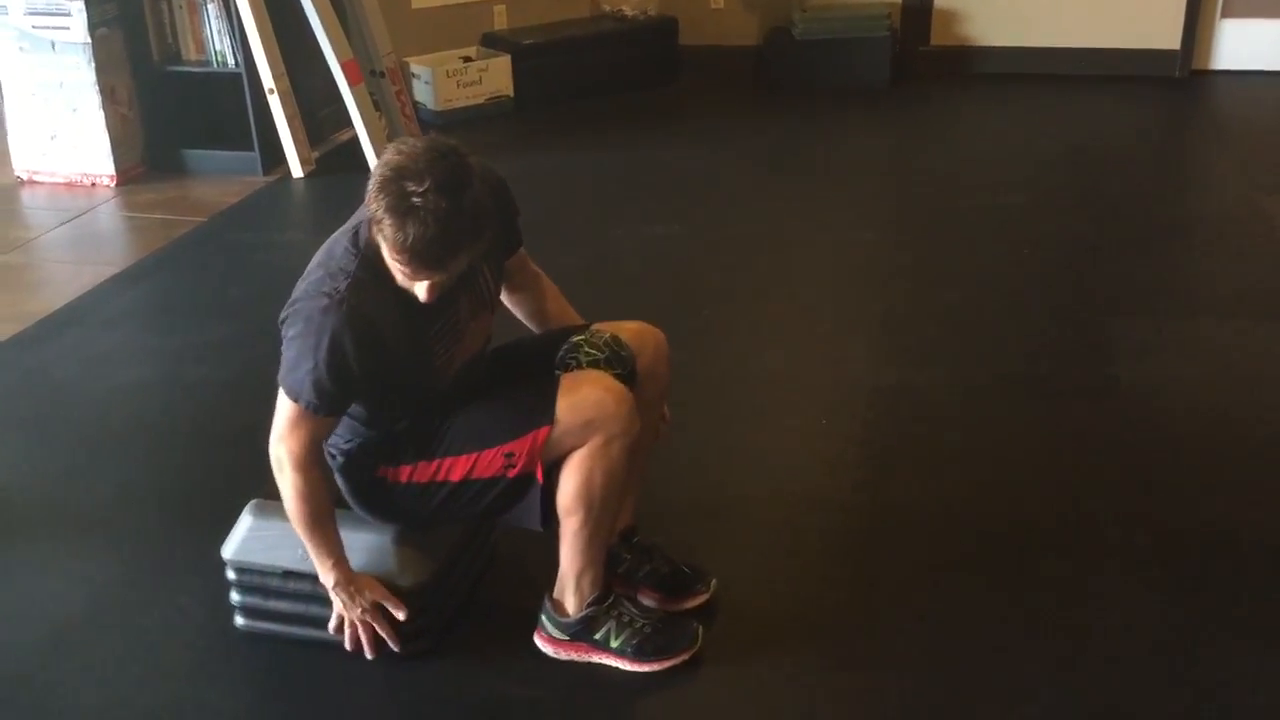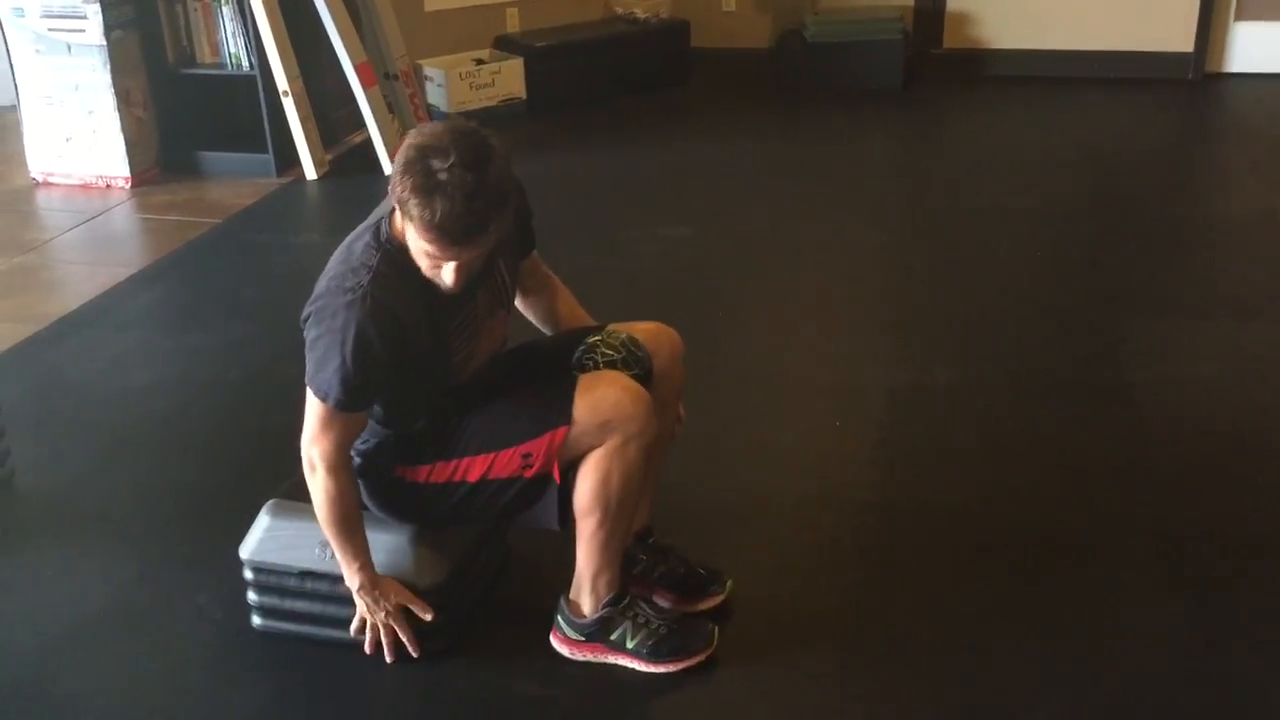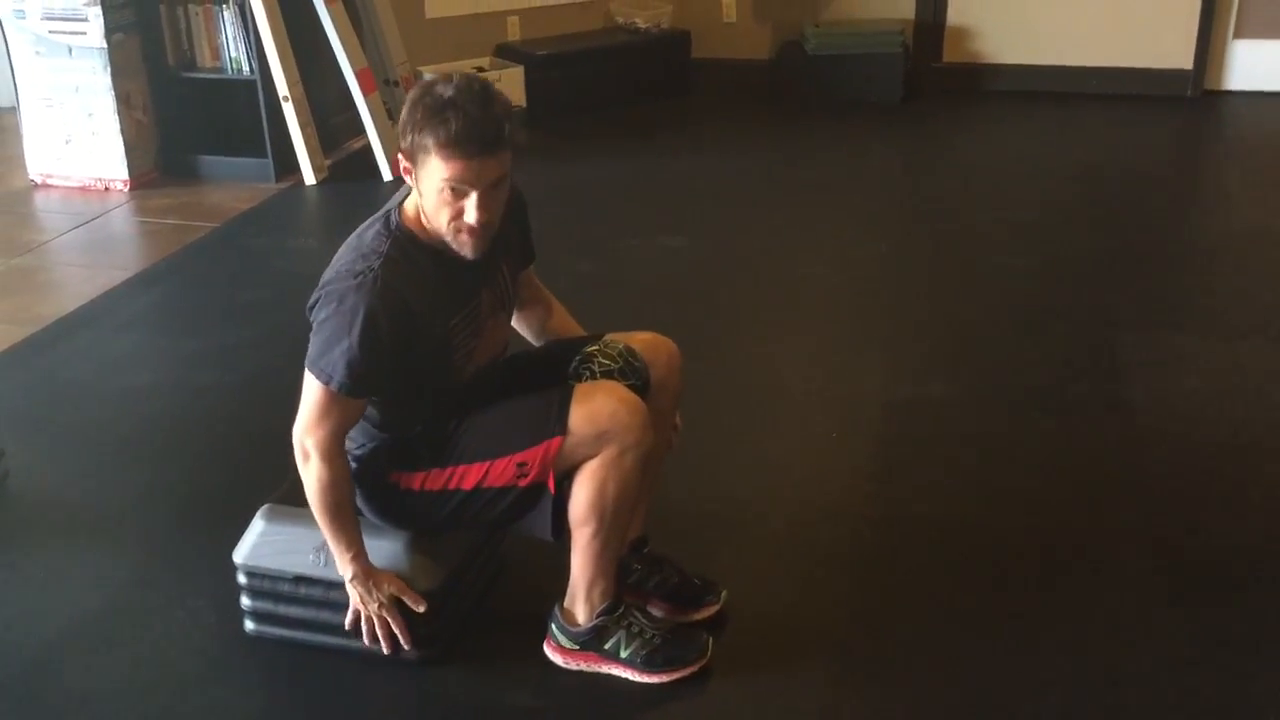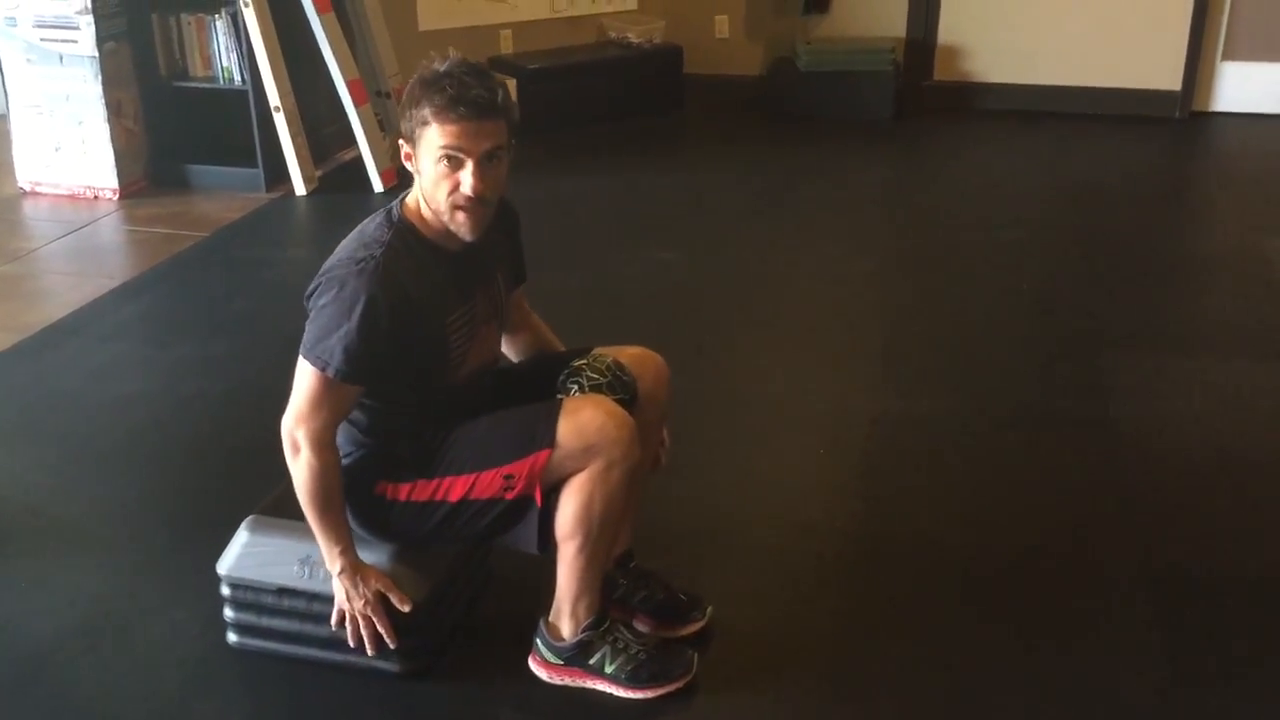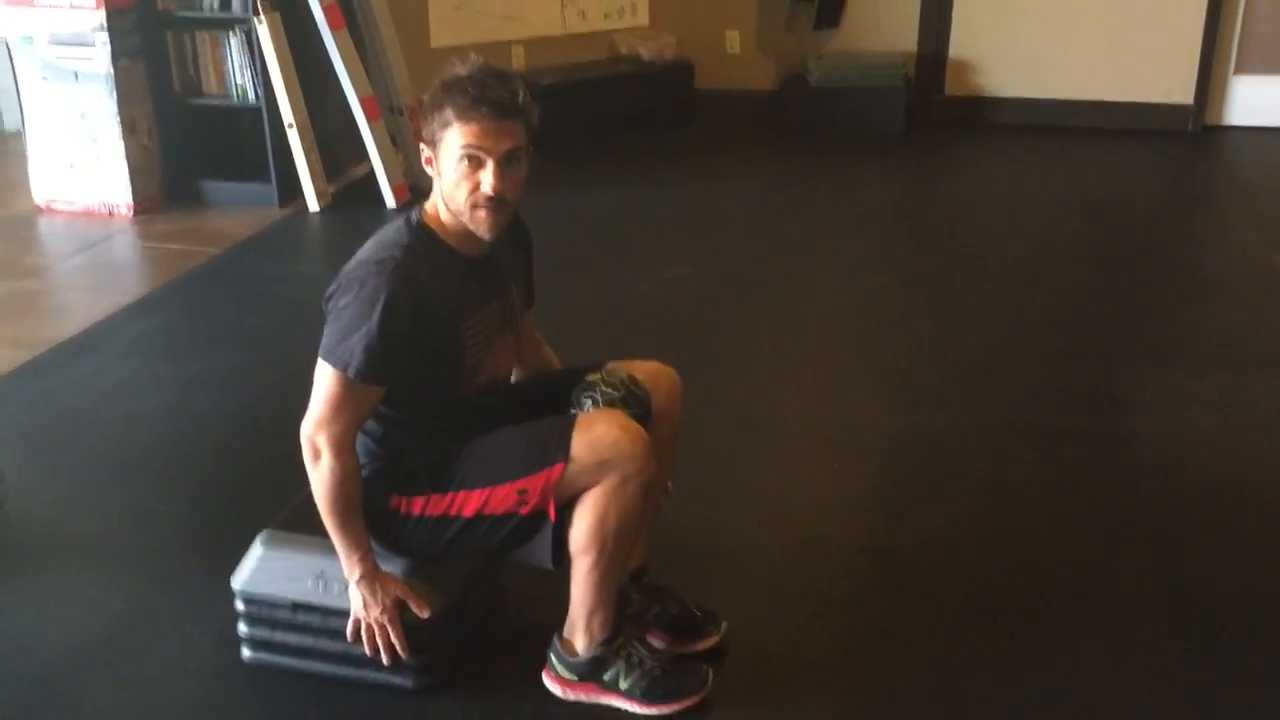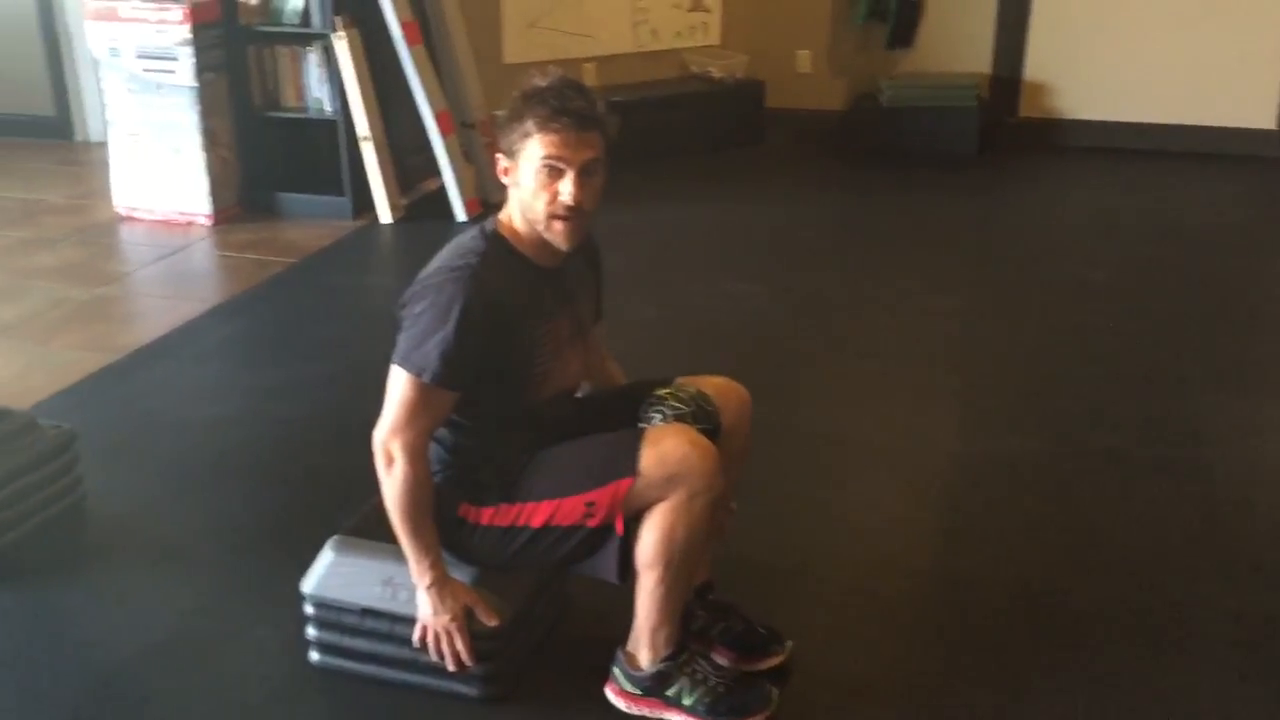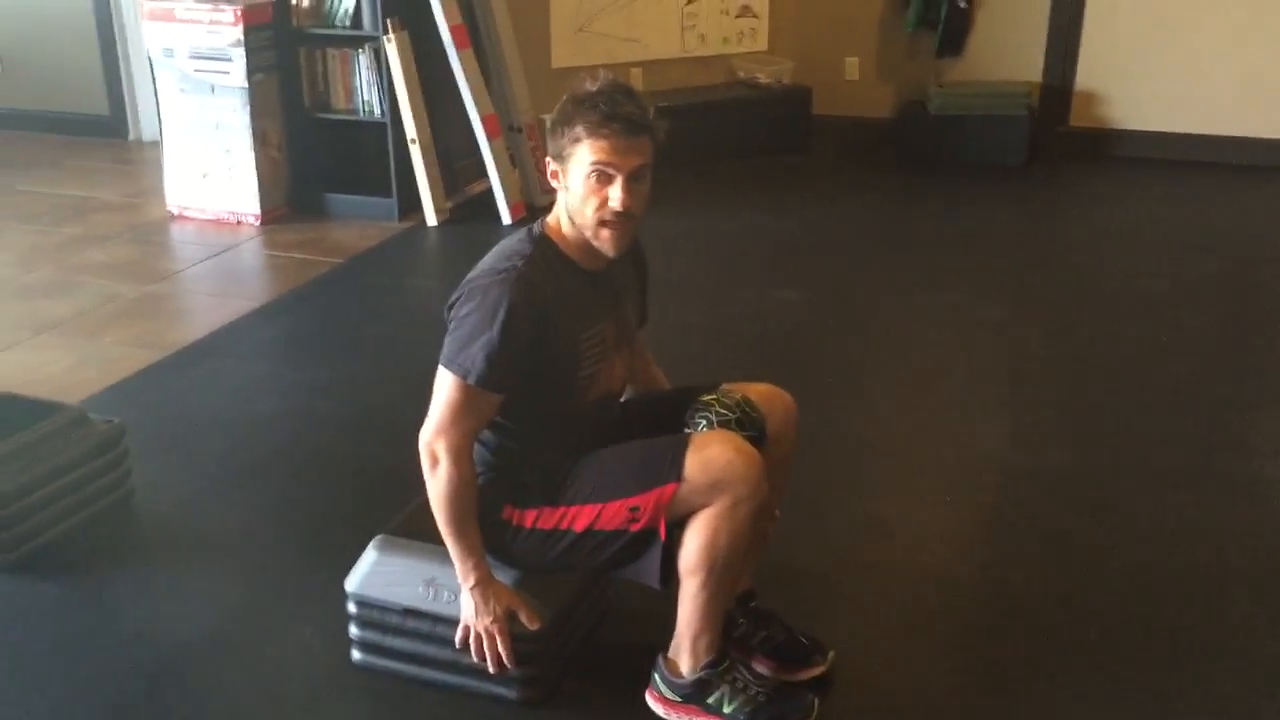
dt=0.3s
person 1, frame 1
left shoulder: (481, 195)
right shoulder: (336, 311)
left elbow: (520, 279)
right elbow: (291, 451)
left wrist: (602, 358)
right wrist: (339, 580)
left hip: (463, 383)
right hip: (393, 454)
left knee: (642, 348)
right knee: (605, 411)
left ankle: (613, 545)
right ankle: (575, 614)
person 1, frame 2
left shoulder: (494, 210)
right shoulder: (360, 307)
left elbow: (533, 283)
right elbow: (323, 454)
left wrist: (609, 359)
right wrist: (364, 583)
left hip: (477, 385)
right hip: (411, 456)
left knee: (657, 348)
right knee: (622, 412)
left ankle: (629, 548)
right ankle: (591, 616)
person 1, frame 3
left shoulder: (498, 208)
right shoulder: (370, 290)
left elbow: (528, 300)
right elbow: (315, 441)
left wrist: (608, 369)
right wrist: (357, 573)
left hip: (476, 391)
right hip: (407, 460)
left knee: (656, 359)
right knee: (619, 421)
left ankle: (625, 558)
right ankle: (586, 624)
person 1, frame 4
left shoulder: (491, 218)
right shoulder: (369, 279)
left elbow: (513, 321)
right elbow: (303, 434)
left wrist: (584, 387)
right wrist: (345, 568)
left hip: (464, 404)
right hip: (396, 470)
left knee: (641, 373)
right knee: (606, 434)
left ankle: (610, 571)
right ankle: (570, 639)
person 1, frame 5
left shoulder: (504, 232)
right shoulder: (389, 281)
right elbow: (323, 438)
left wrist: (592, 408)
right wrist: (364, 576)
left hip: (476, 419)
right hip: (410, 483)
left knee: (655, 387)
right knee: (620, 448)
left ankle: (624, 586)
right ankle: (585, 655)
person 1, frame 6
left shoulder: (574, 247)
right shoulder: (464, 289)
right elbow: (396, 445)
left wrist: (645, 429)
right wrist: (432, 583)
left hip: (546, 432)
right hip: (479, 493)
left knee: (725, 405)
right knee: (688, 464)
left ankle: (689, 601)
person 1, frame 7
left shoulder: (619, 250)
right shoulder: (511, 292)
right elbow: (441, 445)
left wrist: (692, 434)
right wrist: (476, 584)
left hip: (588, 436)
right hip: (523, 495)
left knee: (771, 411)
right knee: (734, 471)
left ankle: (732, 610)
